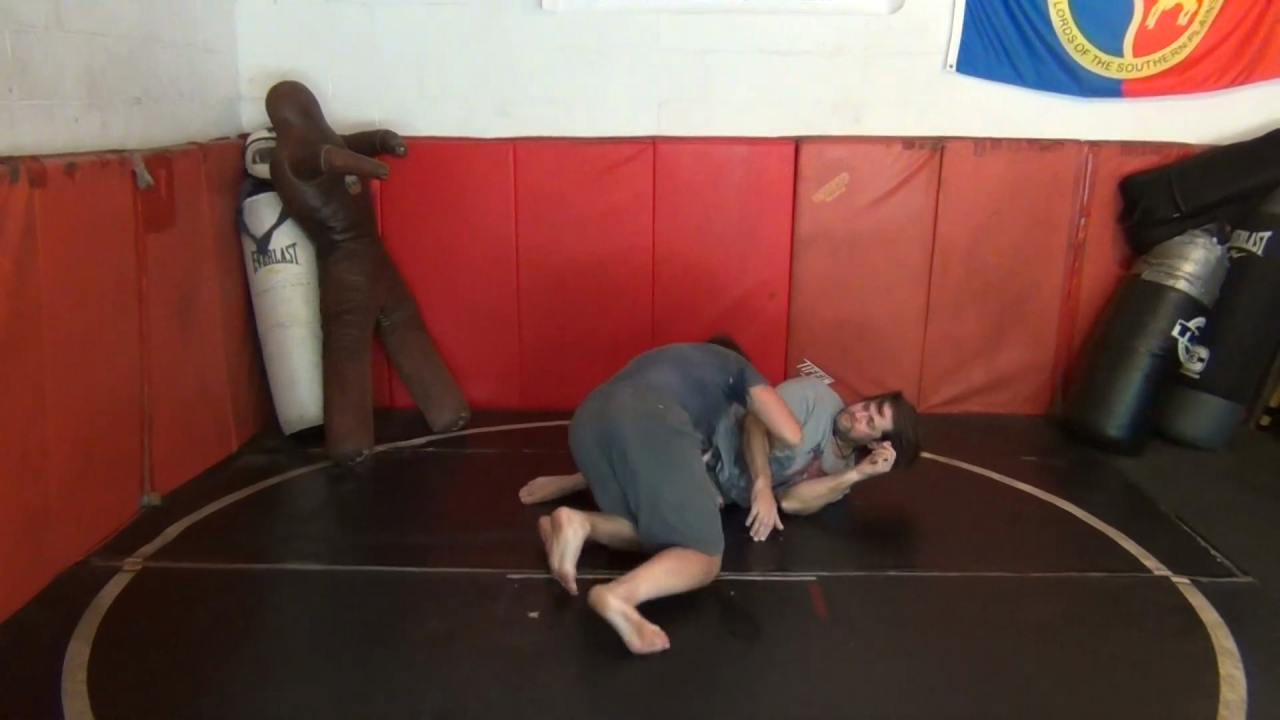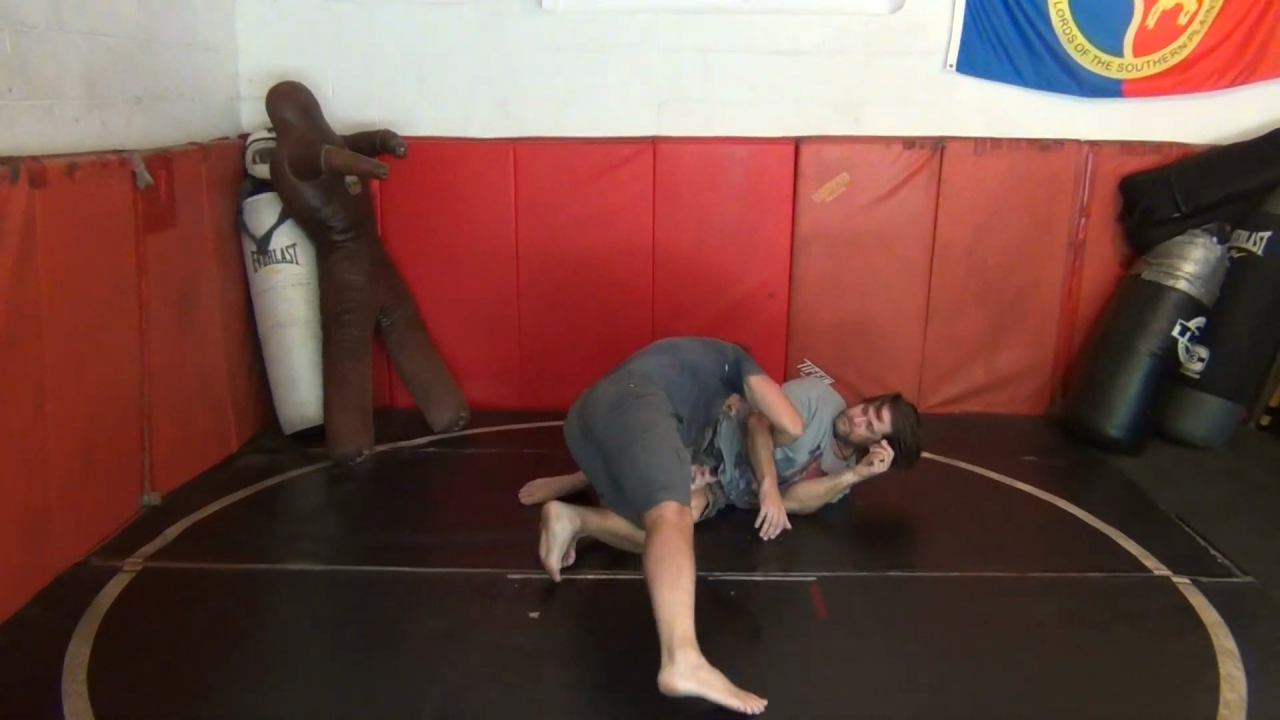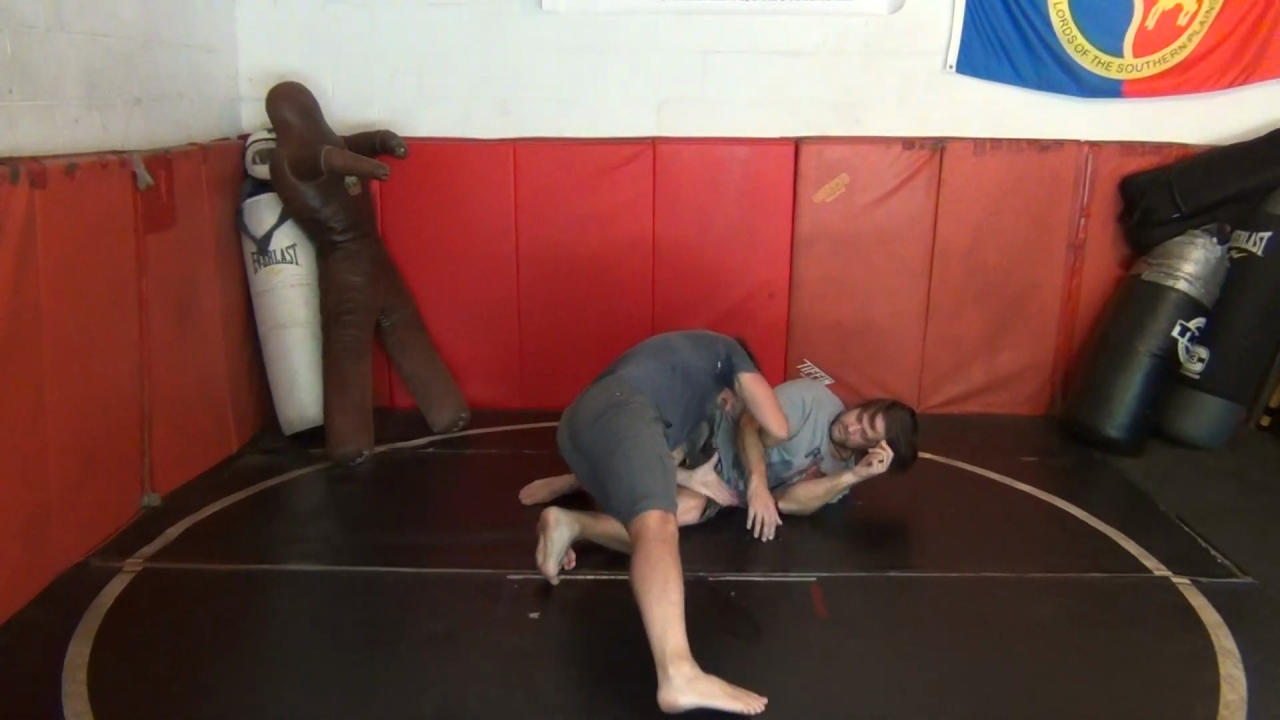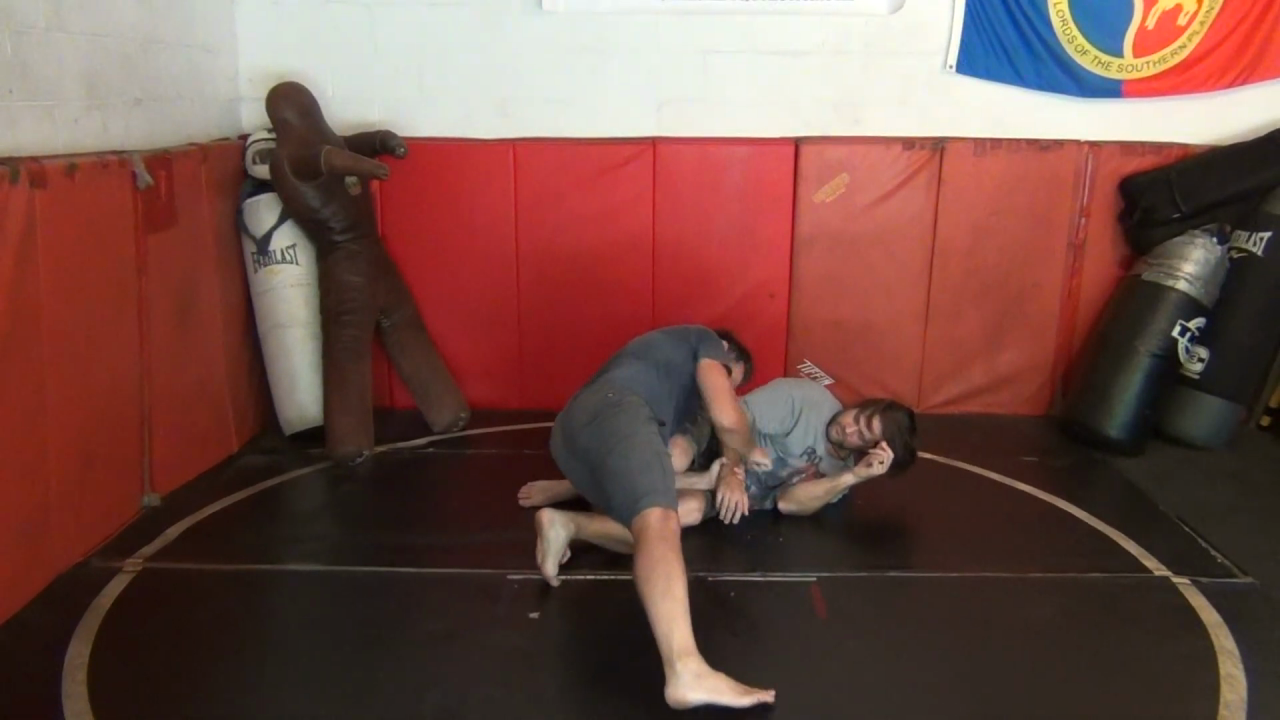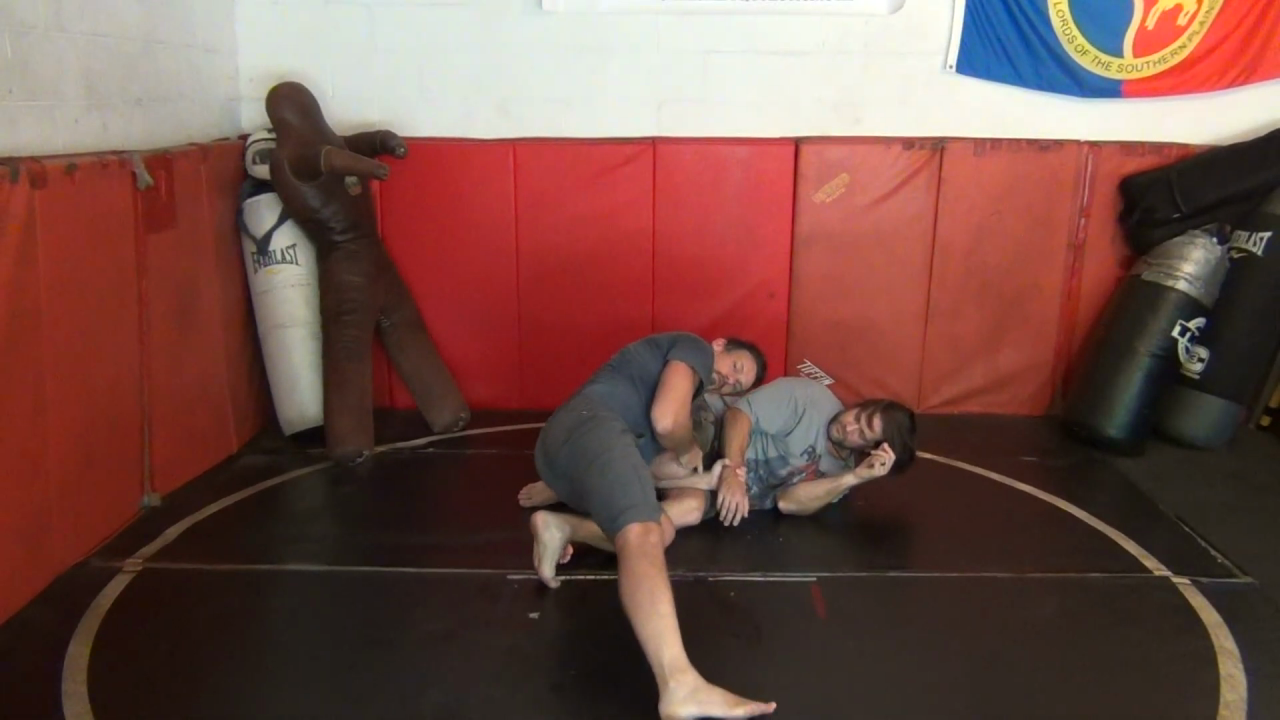
dt=0.5s
person 1, frame 1
left shoulder: (324, 142)
right shoulder: (291, 154)
left elbow: (348, 143)
right elbow: (309, 158)
left wrist: (382, 138)
right wrist: (340, 160)
left hip: (371, 255)
right hip: (345, 265)
left knee: (407, 329)
right knee: (347, 349)
left ankle: (448, 414)
right ankle: (351, 445)
person 1, frame 2
left shoulder: (324, 144)
right shoulder: (292, 154)
right elbow: (309, 158)
left wrist: (382, 138)
right wrist: (340, 159)
left hip: (370, 256)
right hip: (347, 266)
left knee: (406, 330)
right knee: (348, 349)
left ankle: (447, 415)
right ankle: (351, 444)
person 1, frame 3
left shoulder: (326, 144)
right shoulder: (291, 156)
left elbow: (350, 145)
right elbow: (309, 159)
left wrist: (382, 139)
right wrist: (340, 160)
left hip: (370, 256)
right hip: (346, 266)
left knee: (407, 332)
right knee: (347, 350)
right ankle: (351, 444)
person 1, frame 4
left shoulder: (327, 144)
right shoulder: (290, 156)
right elbow: (309, 159)
left wrist: (383, 139)
right wrist: (341, 160)
left hip: (371, 257)
right hip: (346, 266)
left knee: (406, 331)
right knee: (348, 349)
left ankle: (447, 415)
right ankle: (351, 444)
person 1, frame 5
left shoulder: (326, 144)
right shoulder: (291, 156)
right elbow: (310, 158)
left wrist: (383, 140)
right wrist: (340, 160)
left hip: (370, 256)
right hip: (346, 266)
left knee: (407, 331)
right knee: (348, 350)
left ankle: (447, 415)
right ankle: (377, 436)
person 2, frame 1
left shoulder: (663, 356)
right shoulder: (734, 364)
right elbow: (791, 435)
left hip: (588, 419)
right hip: (650, 419)
left knee: (650, 530)
right knee: (703, 558)
left ankle: (577, 523)
right ankle: (619, 594)
person 2, frame 2
left shoulder: (678, 358)
right shoulder: (733, 359)
right elbow: (791, 426)
left hip: (584, 415)
right hip: (633, 403)
left knee: (653, 526)
right knee: (671, 517)
left ankle: (572, 519)
right ankle: (683, 662)
person 2, frame 3
left shoulder: (675, 354)
right shoulder: (726, 351)
right elbow: (777, 427)
left hip: (576, 423)
right hip: (621, 410)
right knee: (657, 525)
left ankle: (568, 524)
right ankle: (679, 675)
person 2, frame 4
left shoulder: (670, 353)
right shoulder: (707, 343)
right elbow: (727, 418)
right wrist: (749, 452)
left hip: (568, 430)
right hip: (615, 411)
left knee: (649, 525)
right knee: (659, 523)
left ankle: (565, 524)
right ankle: (686, 672)
person 2, frame 5
left shoulder: (671, 371)
right shoulder: (693, 348)
right elbow: (666, 421)
right wrist: (688, 451)
left hip: (555, 442)
right hip: (591, 425)
left knee: (662, 530)
right knee: (641, 537)
left ankle: (560, 526)
right ankle: (680, 686)
person 3, frame 1
left shoulder: (843, 471)
right shoulder: (814, 395)
left elbow: (793, 502)
right elbow: (755, 423)
left wrist: (861, 474)
right wrist: (762, 487)
left hip: (721, 486)
right hip: (715, 437)
right ankle: (572, 484)
person 3, frame 2
left shoulder: (843, 473)
right shoulder: (819, 396)
left elbow: (790, 501)
right elbow: (759, 422)
left wrist: (857, 475)
right wrist: (768, 485)
left hip: (726, 487)
person 3, frame 3
left shoulder: (841, 471)
right shoulder: (815, 397)
left elbow: (788, 501)
right elbow: (751, 424)
left wrist: (855, 476)
right wrist: (758, 484)
left hip: (723, 486)
right hip: (712, 433)
left knee: (688, 508)
left ankle: (570, 523)
right ankle: (572, 482)
person 3, frame 4
left shoulder: (841, 470)
right shoulder: (809, 397)
left elbow: (789, 502)
left wrist: (855, 477)
right wrist: (731, 470)
left hip: (742, 490)
left knee: (692, 510)
right knee: (673, 461)
left ankle: (568, 523)
right ankle: (571, 487)
person 3, frame 5
left shoulder: (842, 470)
right shoulder: (810, 397)
left elbow: (787, 501)
right elbow: (739, 414)
left wrist: (856, 477)
right wrist: (731, 471)
left knee: (689, 509)
